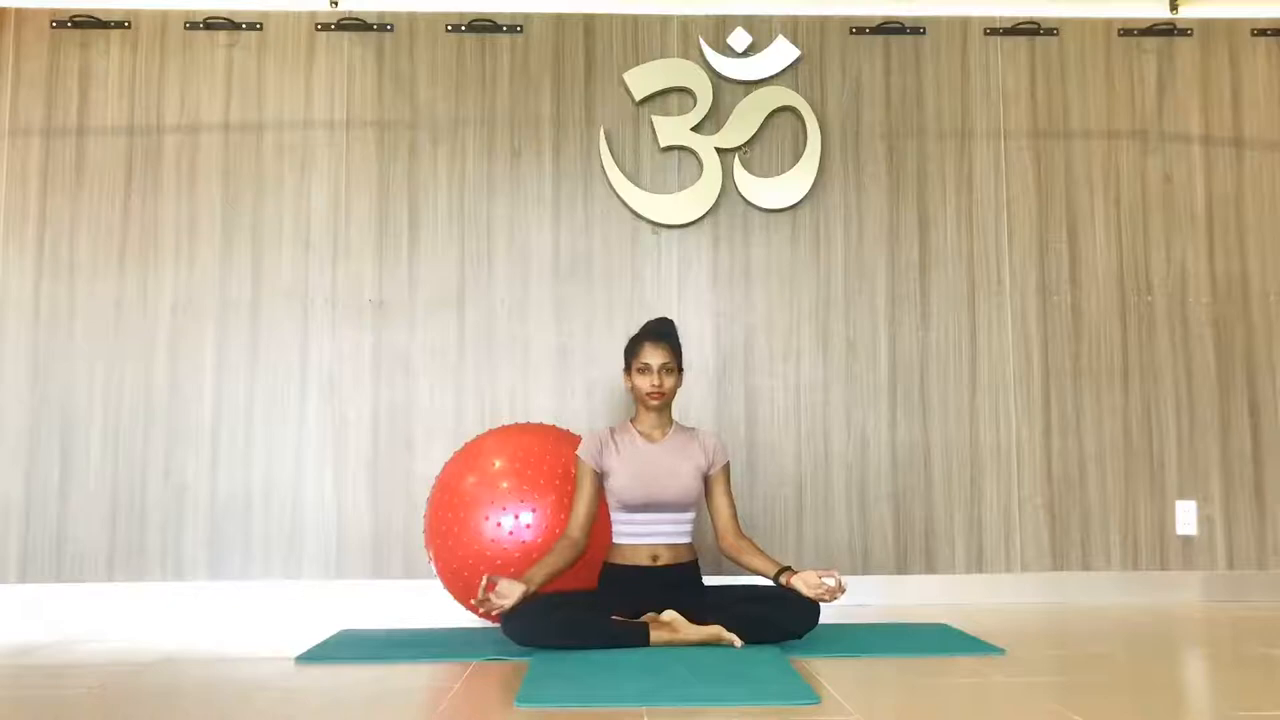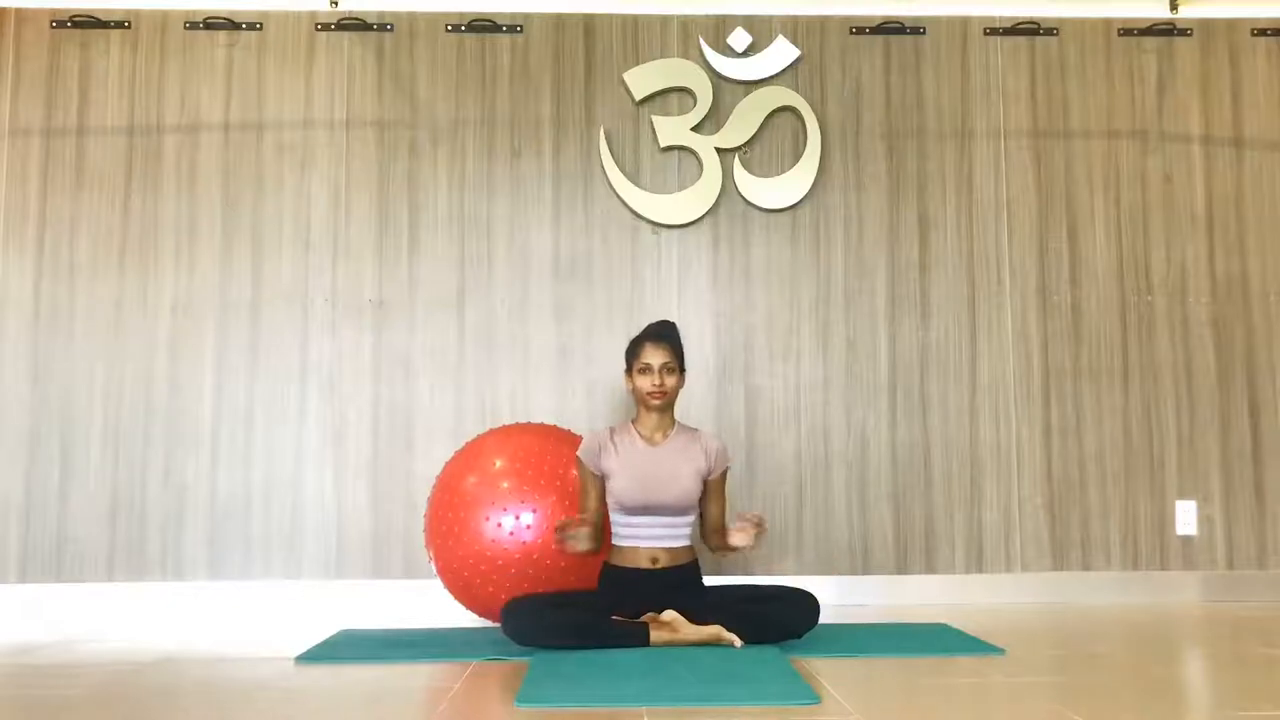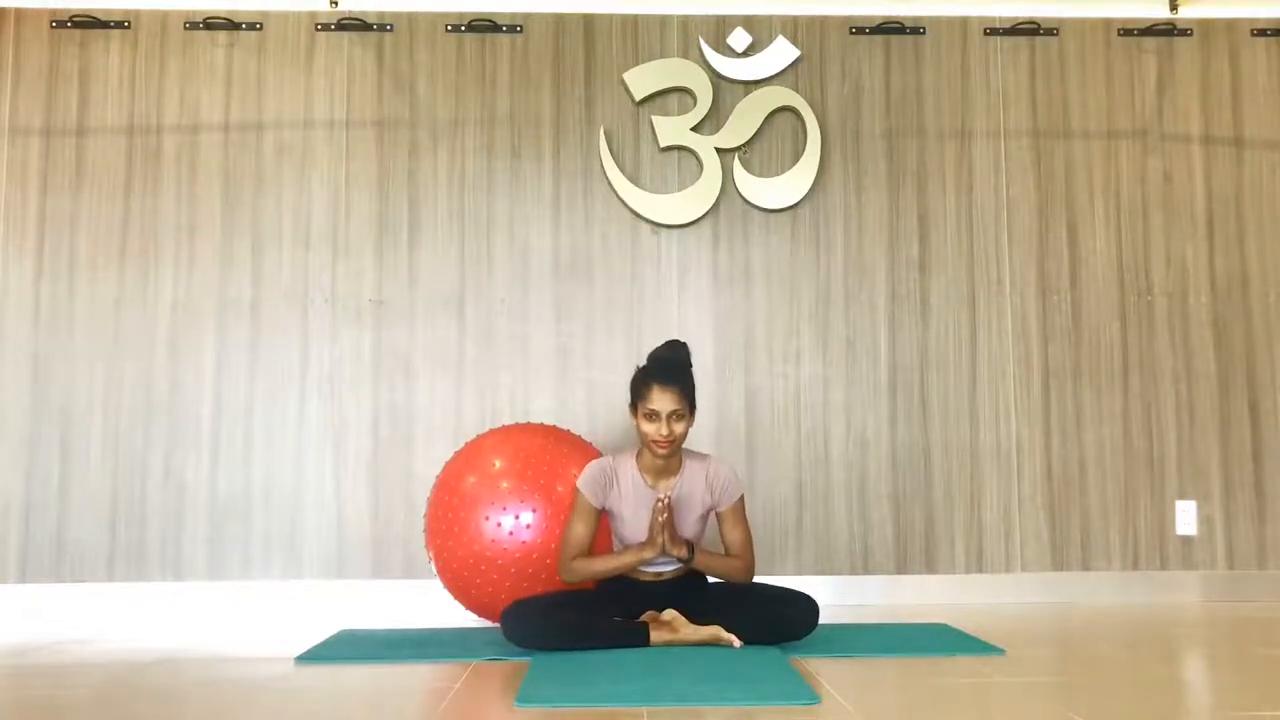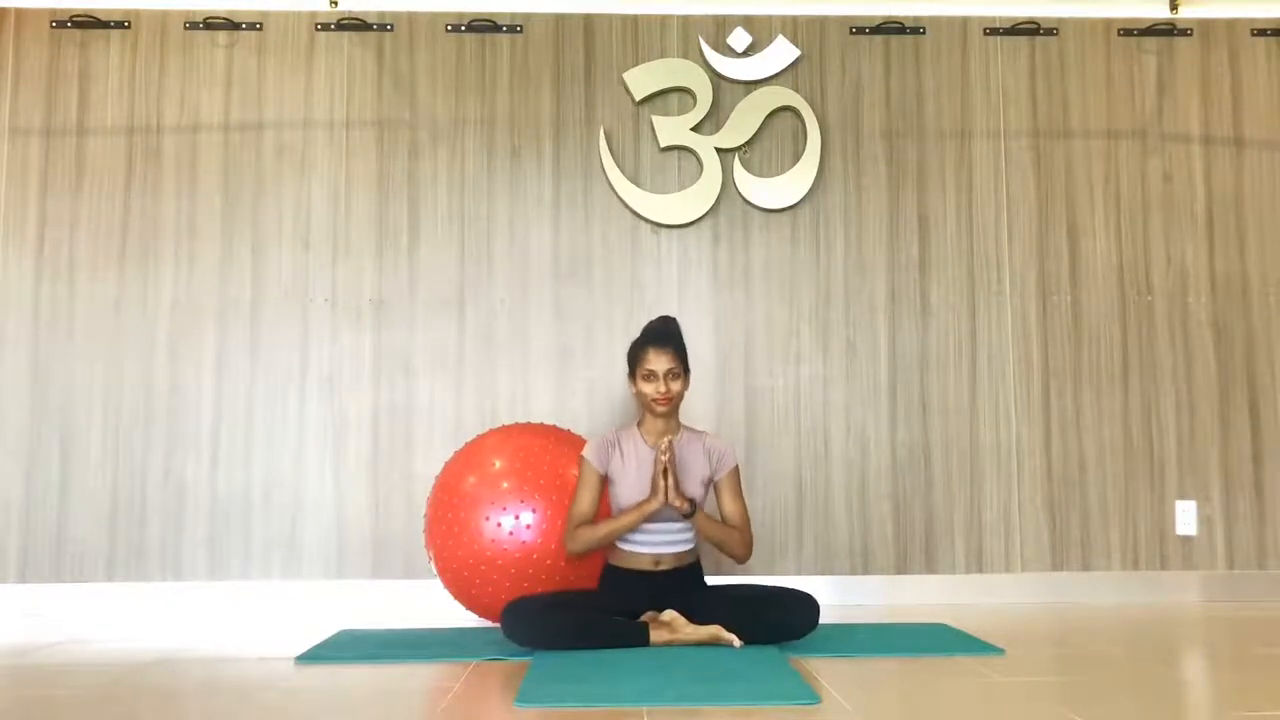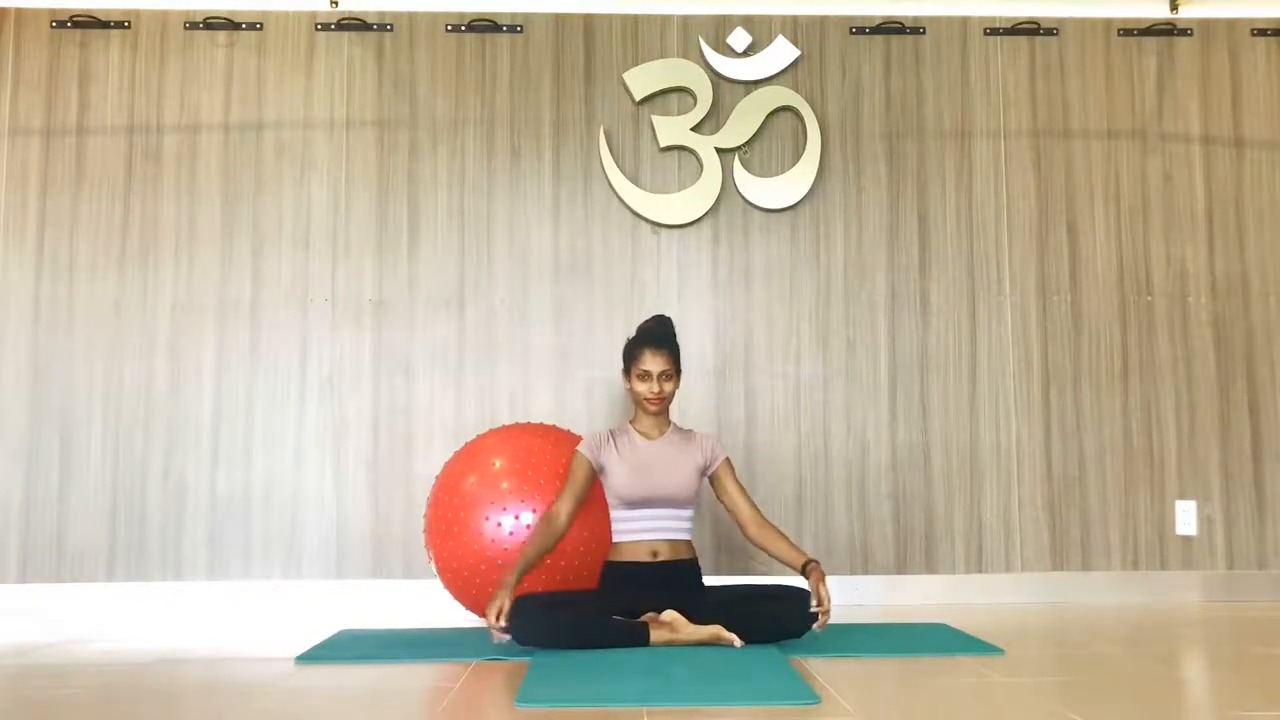
dt=1s
person 1, frame 1
left shoulder: (706, 446)
right shoulder: (600, 445)
left elbow: (730, 536)
right elbow: (575, 536)
left wrist: (789, 576)
right wrist: (526, 584)
left hip: (686, 588)
right hip: (619, 588)
left knee: (800, 608)
right knee: (519, 619)
right ankle: (680, 633)
person 1, frame 2
left shoulder: (707, 447)
right shoulder: (599, 445)
left elbow: (712, 536)
right elbow: (591, 531)
left wrist: (732, 537)
right wrist: (583, 537)
left hip: (686, 588)
right hip: (618, 588)
left knee: (802, 608)
right knee: (518, 616)
right ankle: (680, 633)
person 1, frame 3
left shoulder: (717, 476)
right shoulder: (602, 474)
left elbow: (744, 569)
right elbow: (569, 568)
left wrist: (682, 549)
right wrist: (645, 550)
left hip: (689, 593)
right hip: (621, 594)
left knee: (801, 611)
right knee: (518, 621)
left ankle: (640, 628)
right ankle: (666, 633)
person 1, frame 4
left shoulder: (714, 451)
right shoulder: (605, 448)
left elbow: (741, 549)
right elbow: (575, 542)
left wrist: (684, 503)
right wrist: (652, 501)
left hip: (687, 589)
right hip: (620, 589)
left knee: (802, 610)
right knee: (518, 618)
right ankle: (667, 633)
person 1, frame 5
left shoulder: (703, 447)
right shoulder: (600, 446)
left elbow: (752, 521)
right elbow: (557, 518)
left wrist: (808, 566)
right wrist: (510, 581)
left hip: (685, 586)
right hip: (620, 586)
left knee: (799, 606)
right knee: (522, 616)
left ankle: (635, 629)
right ankle: (670, 633)
